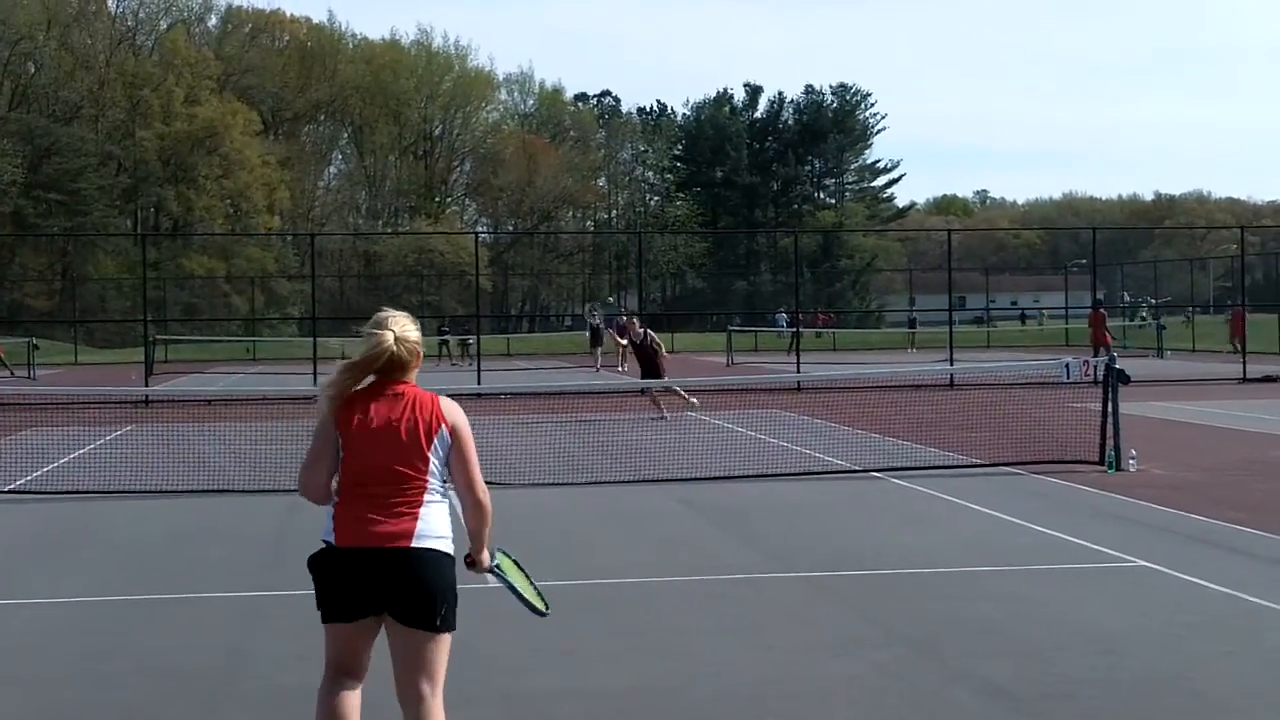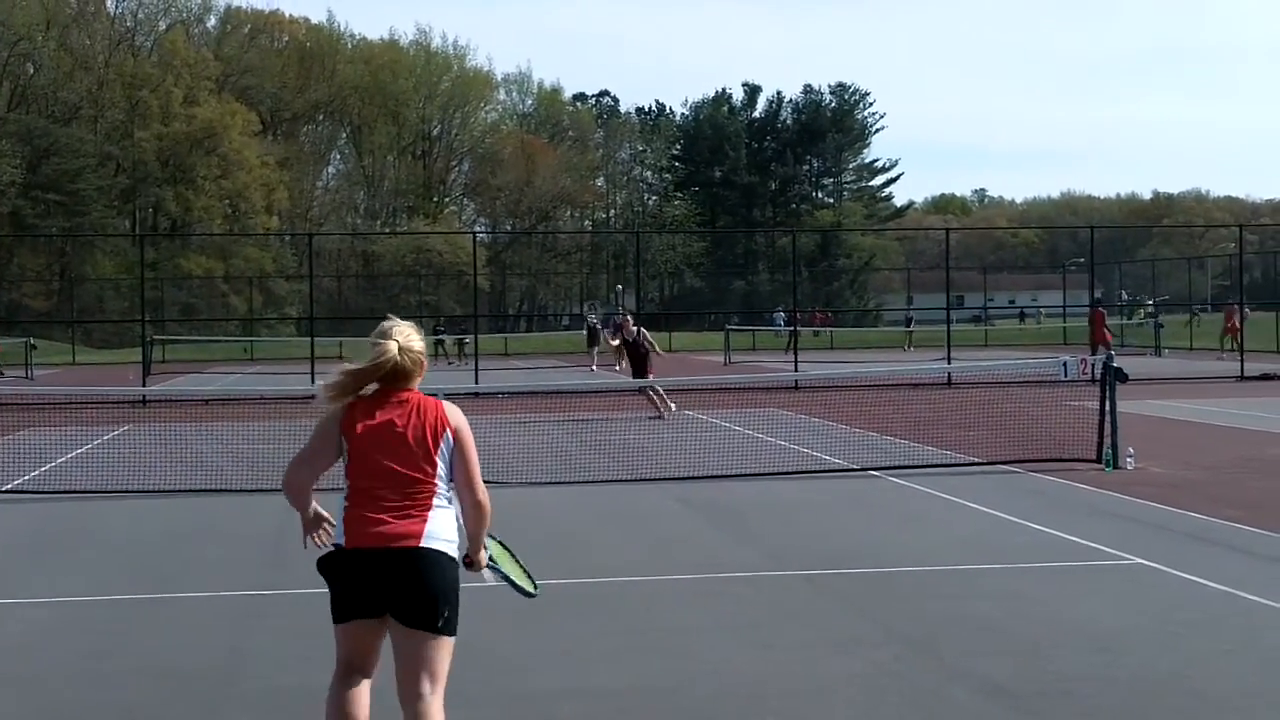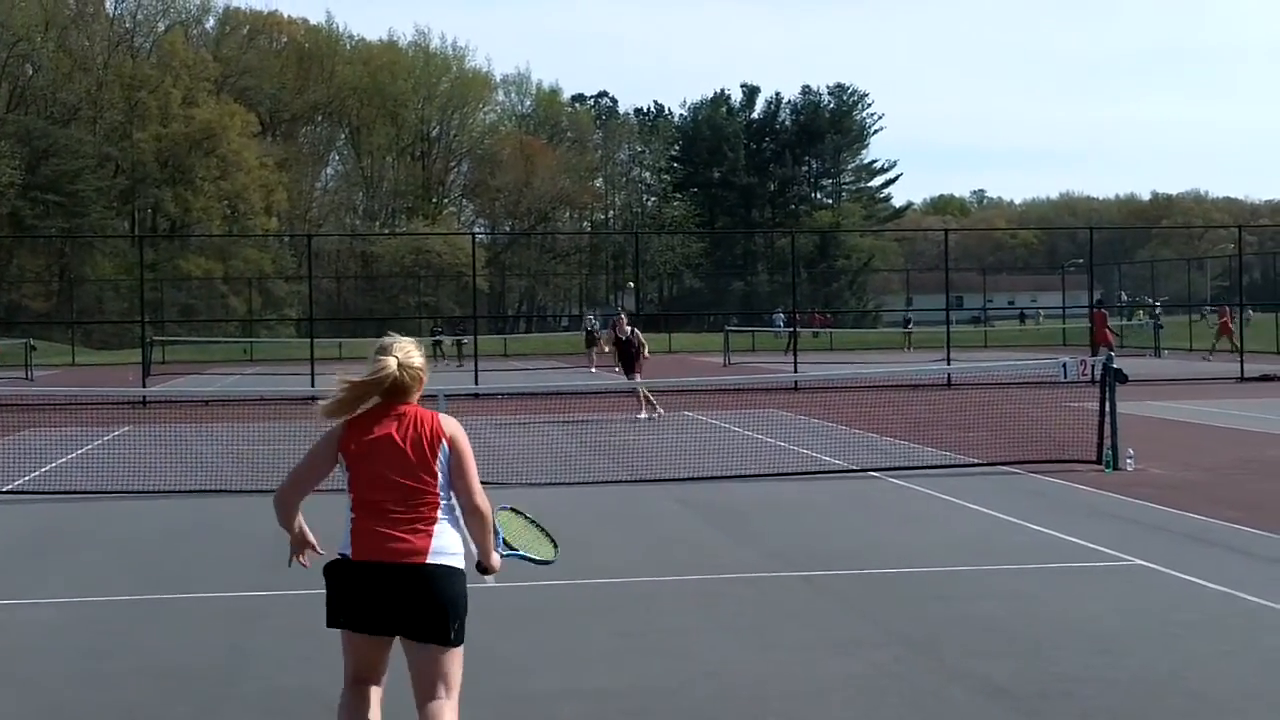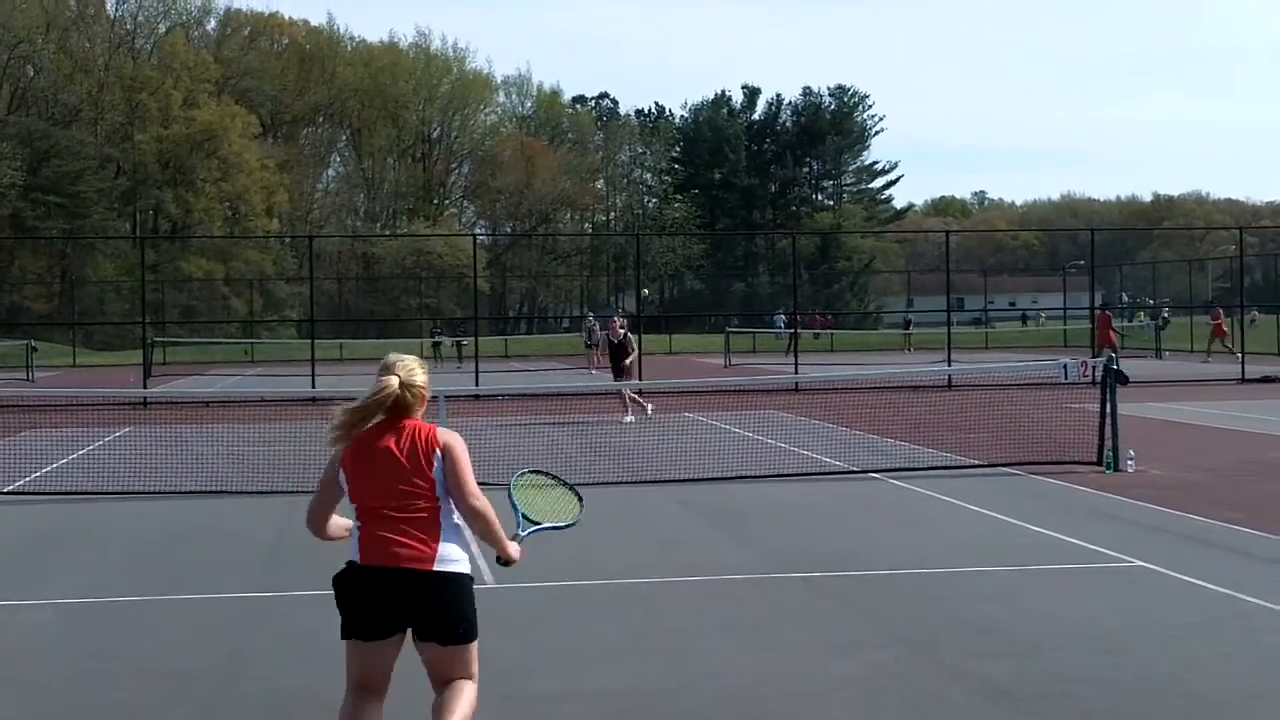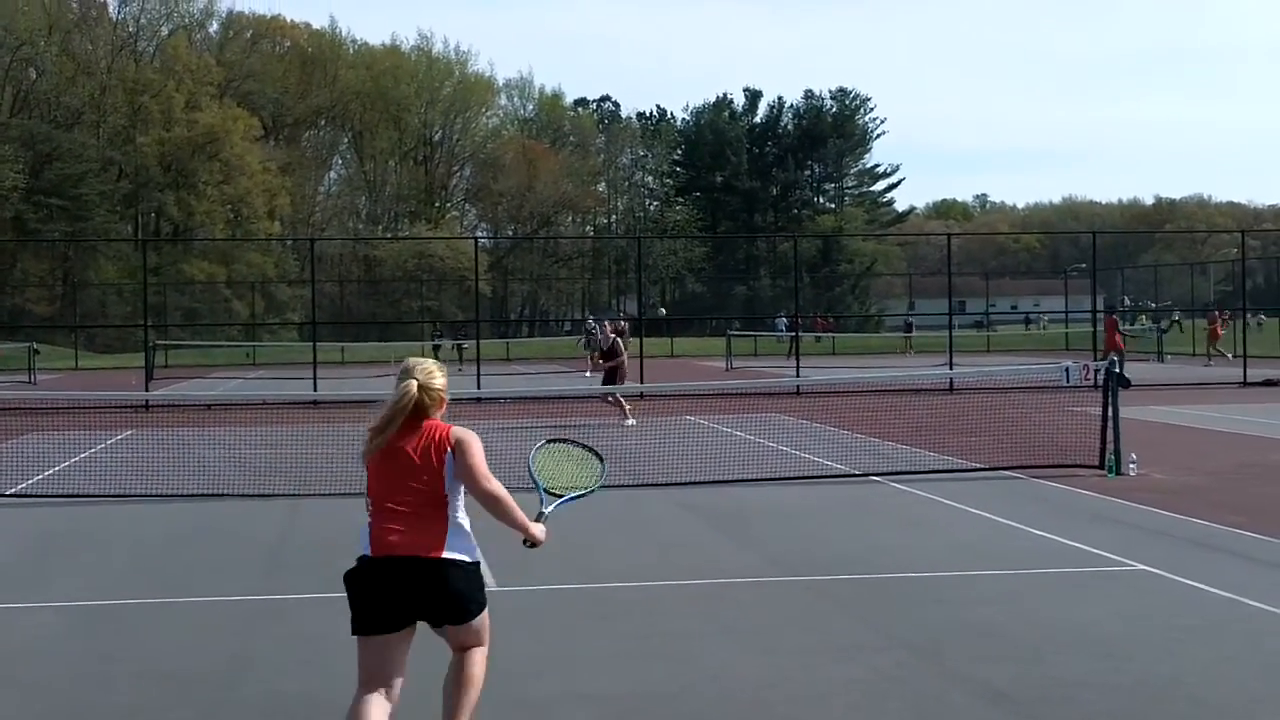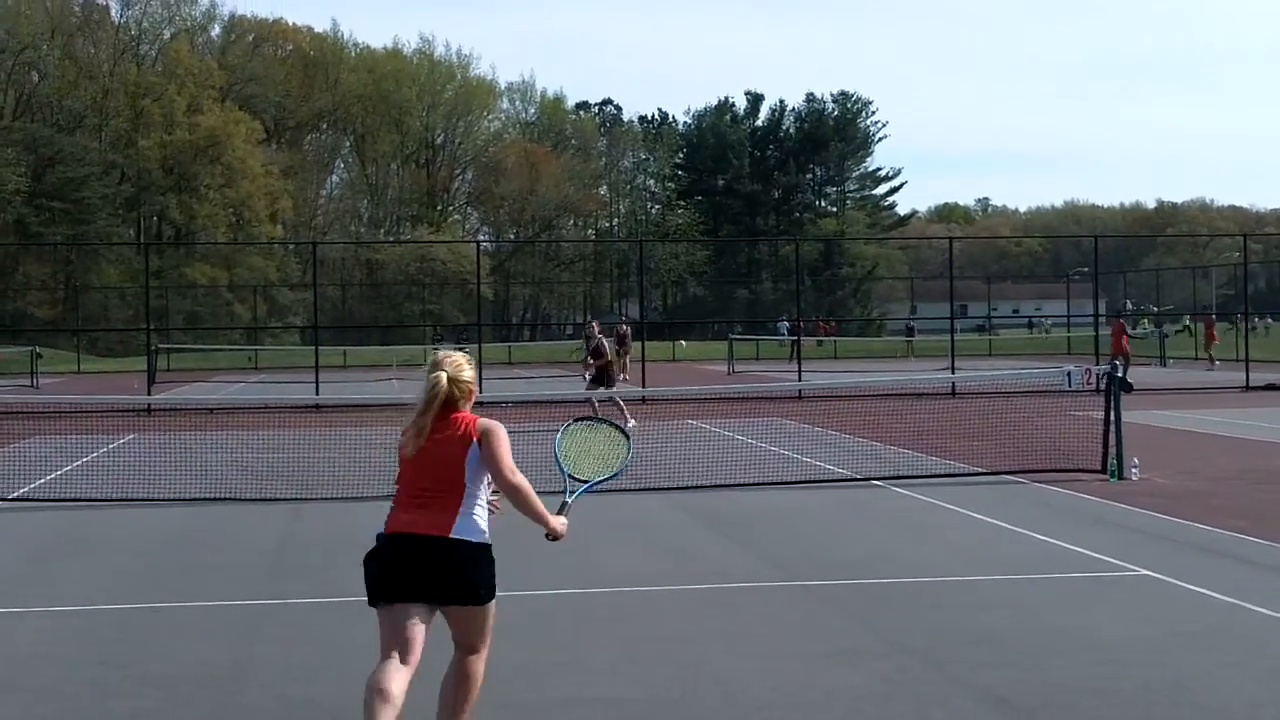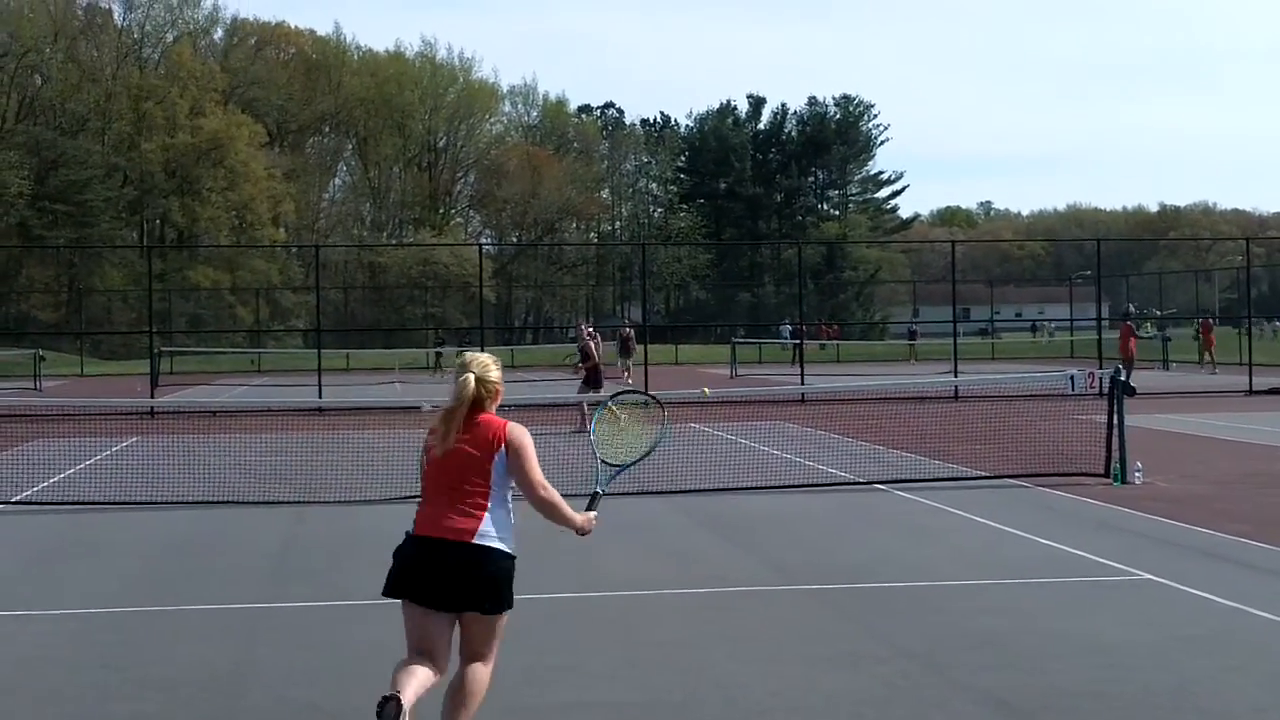
dt=0.1s
person 1, frame 1
left shoulder: (342, 410)
right shoulder: (446, 412)
left elbow: (310, 485)
right elbow: (476, 496)
right wrist: (480, 547)
left hip: (351, 557)
right hip: (421, 558)
left knee: (343, 675)
person 1, frame 2
left shoulder: (345, 416)
right shoulder: (448, 416)
left elbow: (295, 481)
right elbow: (476, 498)
left wrist: (309, 514)
right wrist: (476, 547)
left hip: (356, 557)
right hip: (426, 559)
left knee: (353, 672)
person 1, frame 3
left shoulder: (344, 432)
right shoulder: (444, 428)
left elbow: (287, 497)
right elbow: (477, 506)
left wrist: (297, 534)
right wrist: (488, 552)
left hip: (362, 571)
right hip: (433, 572)
left knee: (362, 683)
person 1, frame 4
left shoulder: (350, 449)
right shoulder: (444, 440)
left elbow: (318, 523)
right elbow: (471, 505)
right wrist: (505, 546)
left hip: (372, 578)
right hip: (439, 577)
right knee: (459, 681)
person 1, frame 5
left shoulder: (377, 446)
right shoulder: (457, 439)
right elbow: (486, 490)
right wrist: (529, 528)
left hip: (379, 568)
right hip: (445, 566)
left knee: (377, 689)
right knee: (473, 647)
person 1, frame 6
left shoulder: (412, 436)
right shoulder: (486, 430)
right elbow: (509, 481)
right wrist: (550, 522)
left hip: (397, 545)
right hip: (461, 551)
left knee: (396, 662)
right knee: (471, 649)
person 1, frame 7
left shoulder: (436, 436)
right shoulder: (510, 434)
right elbow: (538, 493)
right wrist: (576, 521)
left hip: (423, 549)
right hip: (483, 555)
left knee: (421, 662)
right knee: (478, 658)
